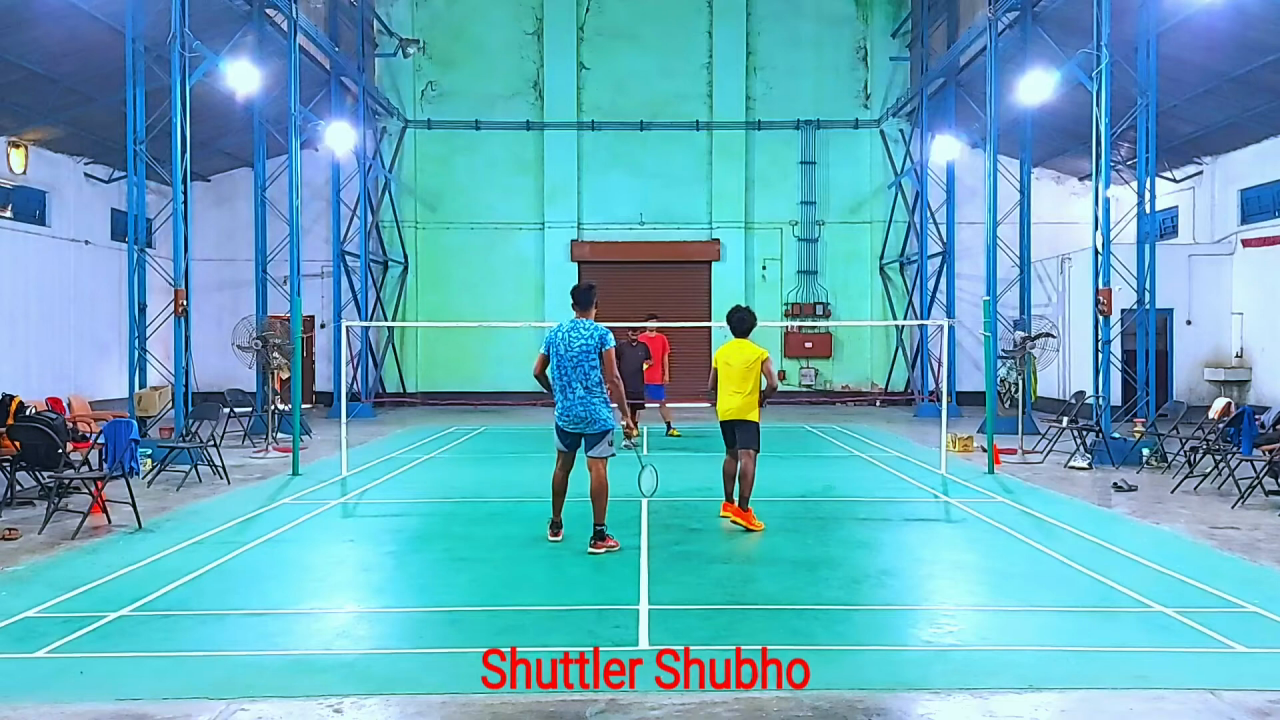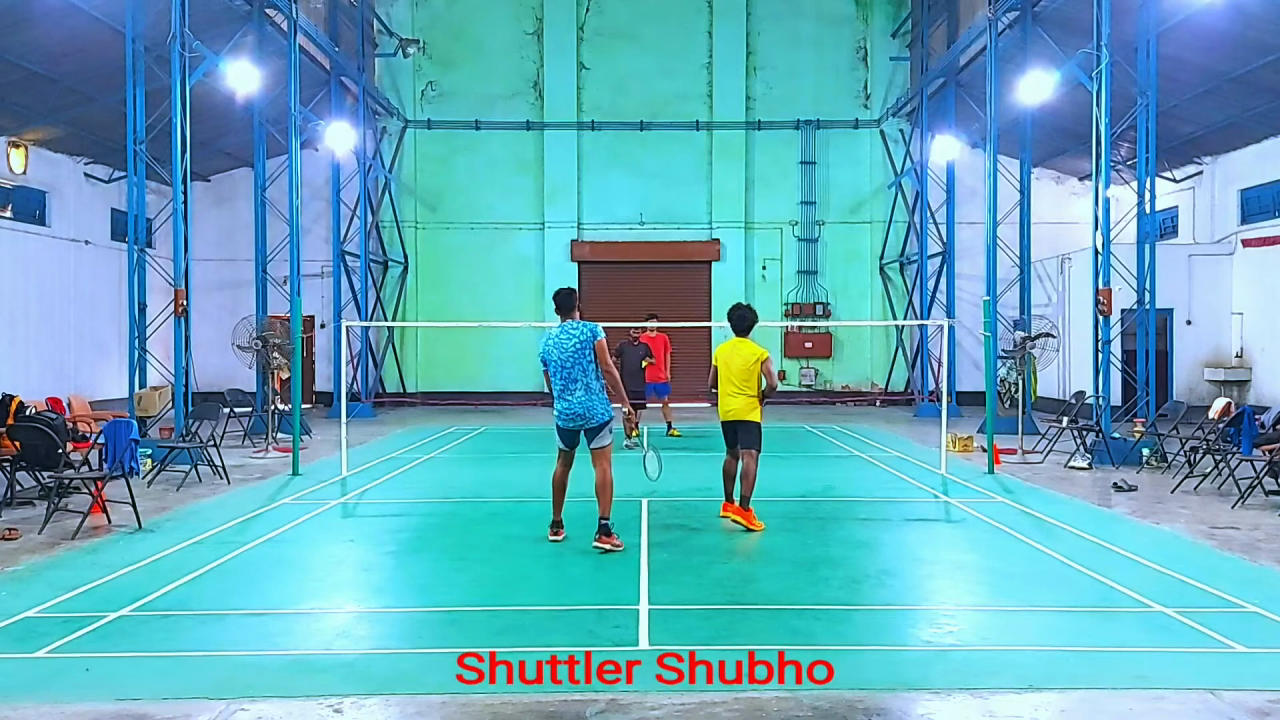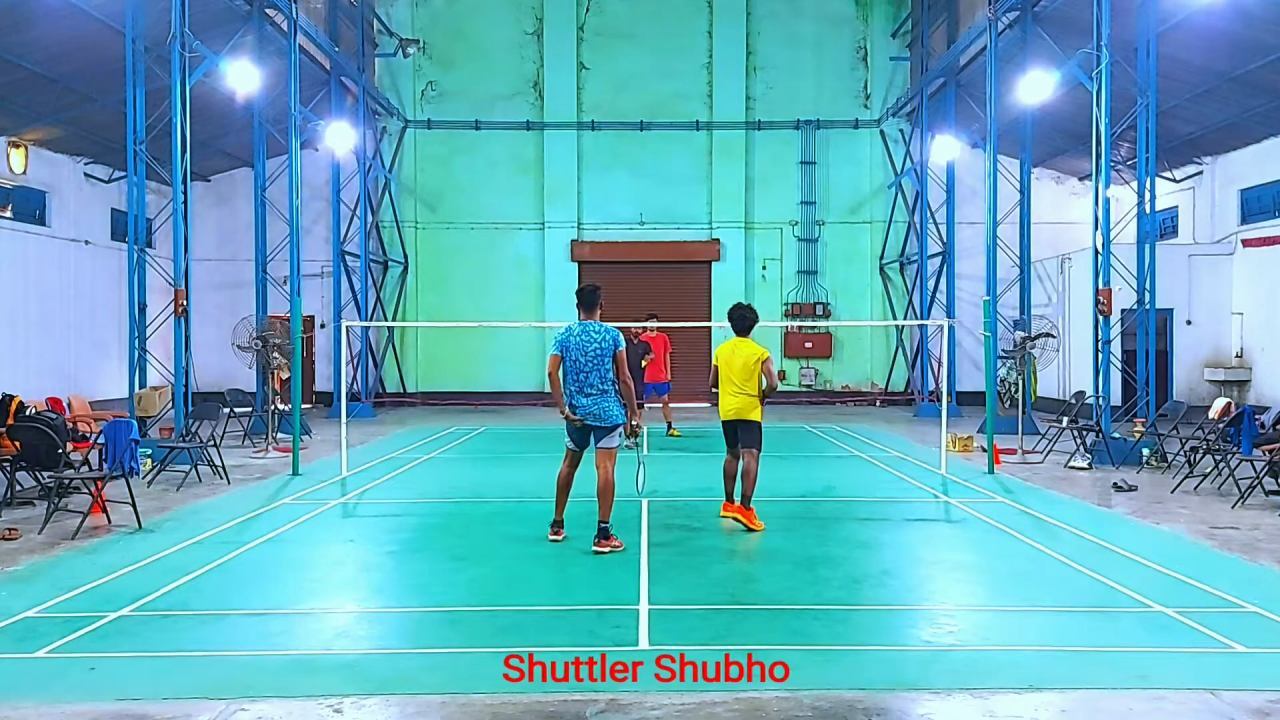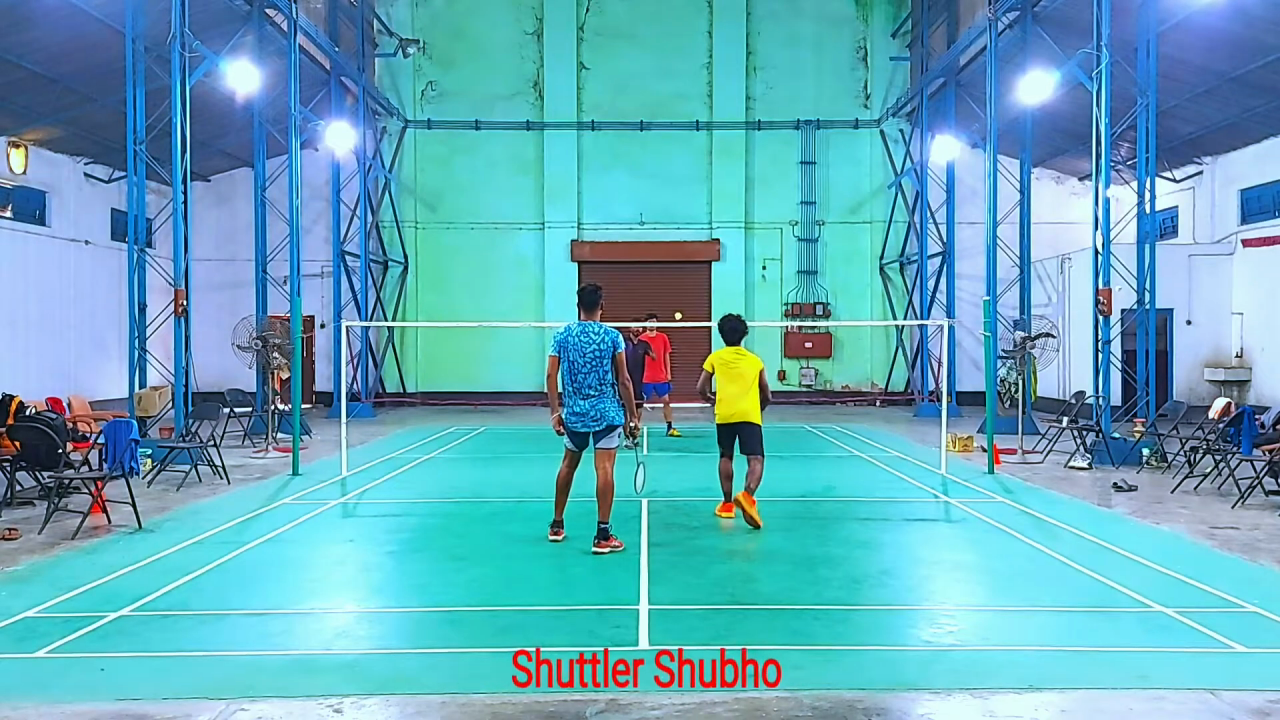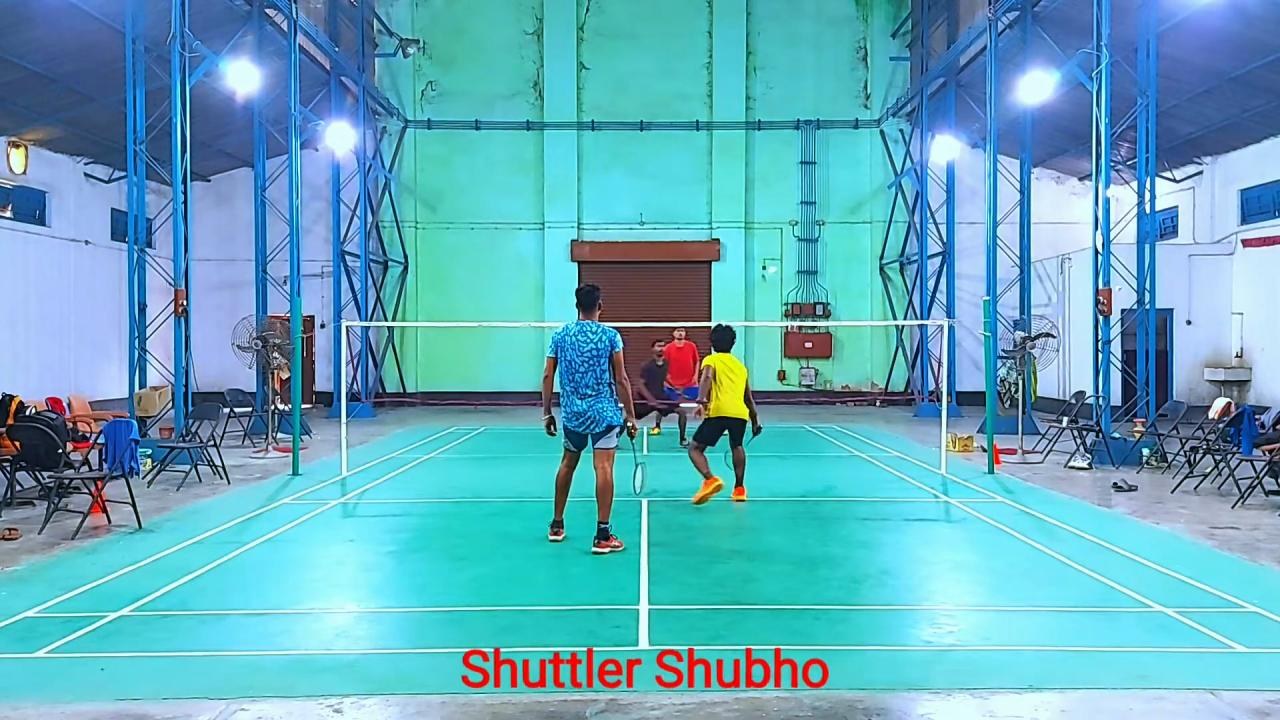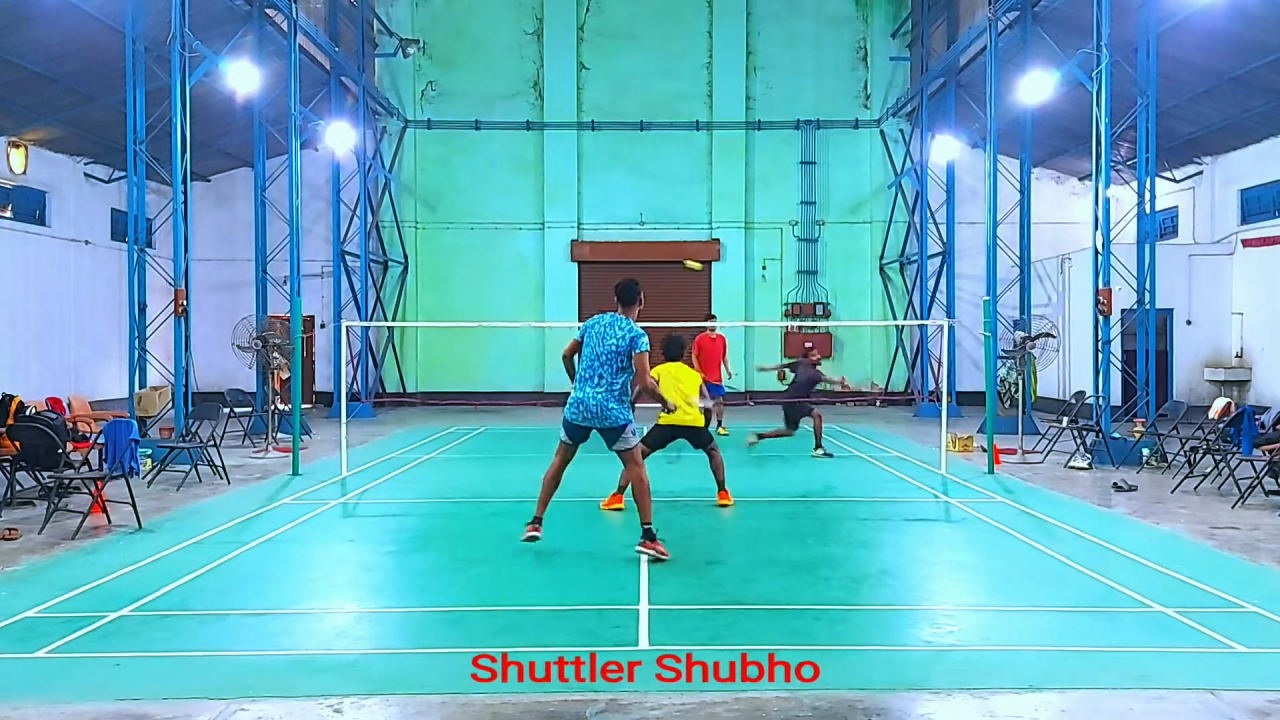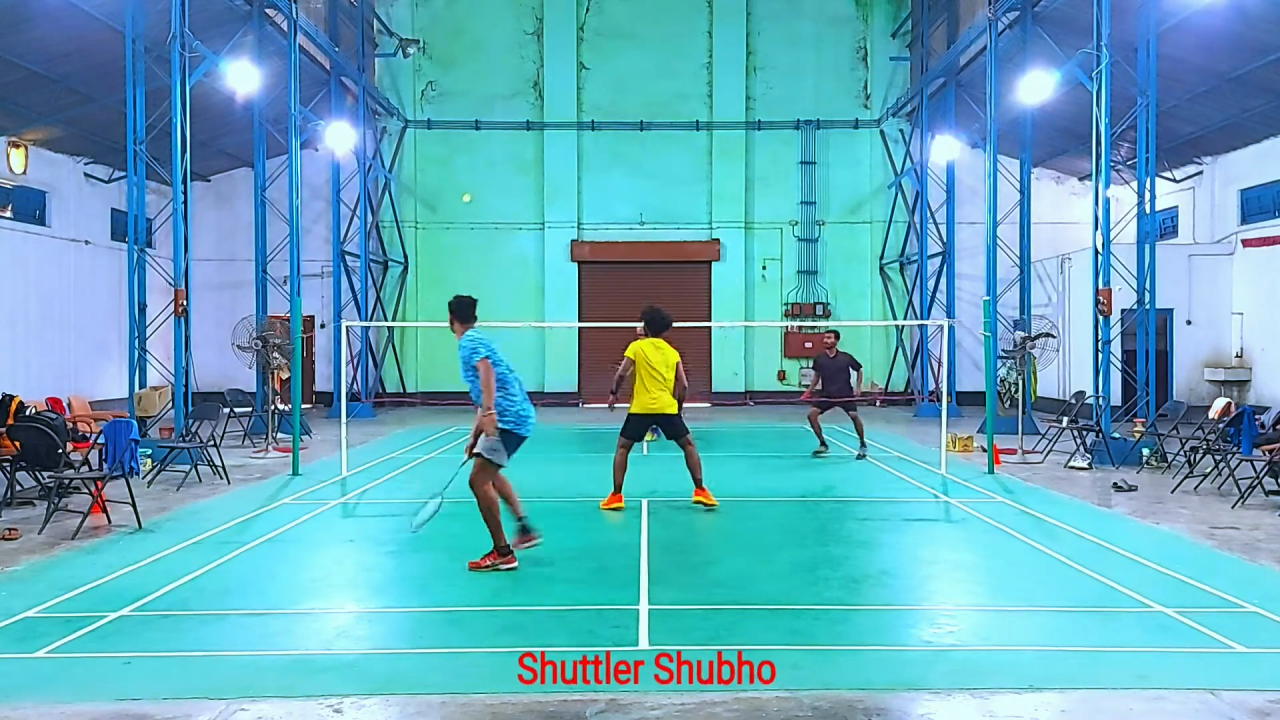
dt=0.7s
person 1, frame 1
left shoulder: (555, 333)
right shoulder: (602, 334)
left elbow: (538, 372)
right elbow: (613, 378)
right wrist: (626, 415)
left hip: (565, 413)
right hip: (596, 413)
left knee: (562, 467)
right knee: (598, 471)
left ankle: (555, 525)
right ankle: (599, 536)
person 1, frame 2
left shoulder: (546, 342)
right shoulder: (592, 330)
right elbow: (608, 368)
right wrist: (625, 403)
left hip: (564, 412)
right hip: (596, 409)
left knee: (562, 465)
right knee: (603, 467)
left ankle: (556, 526)
right ankle: (604, 531)
person 1, frame 3
left shoulder: (564, 335)
right shoulder: (613, 335)
left elbow: (552, 373)
right elbow: (624, 379)
left wrist: (563, 409)
right wrist: (633, 413)
left hip: (577, 412)
right hip: (608, 412)
left knee: (569, 465)
right knee: (605, 469)
left ankle: (557, 525)
right ankle: (603, 535)
person 1, frame 4
left shoulder: (562, 335)
right shoulder: (612, 336)
left elbow: (551, 375)
right elbow: (623, 380)
left wrist: (555, 412)
right wrist: (632, 416)
left hip: (574, 414)
right hip: (607, 413)
left knee: (568, 465)
right knee: (604, 470)
left ankle: (557, 525)
right ankle: (602, 535)
person 1, frame 5
left shoulder: (560, 335)
right shoulder: (610, 336)
left elbow: (547, 376)
right elbow: (621, 379)
left wrist: (547, 413)
right wrist: (630, 415)
left hip: (572, 413)
right hip: (604, 412)
left knee: (567, 465)
right knee: (603, 470)
left ankle: (557, 525)
right ankle: (603, 535)
person 1, frame 6
left shoulder: (595, 323)
right shoulder: (637, 334)
left elbow: (567, 356)
right elbow: (644, 382)
right wrist: (665, 402)
left hip: (579, 407)
right hip: (612, 410)
left knee: (559, 462)
right knee: (636, 469)
left ankle: (536, 522)
right ankle: (647, 537)
person 1, frame 7
left shoulder: (470, 341)
right shoulder: (476, 340)
left elbow: (487, 374)
left wrist: (488, 412)
right wrist: (476, 439)
left hip: (508, 418)
right hip: (518, 417)
left knee: (479, 481)
right knee: (491, 475)
left ankle: (503, 553)
right ankle: (524, 529)
person 2, frame 1
left shoulder: (720, 352)
right shoulder: (759, 353)
left elbow: (711, 386)
right elbow: (773, 384)
right wrist: (762, 398)
left hip: (724, 411)
right hip: (746, 411)
left knee: (731, 455)
right knee: (747, 457)
left ankle: (728, 504)
right ankle: (743, 510)
person 2, frame 2
left shoulder: (720, 350)
right shoulder: (759, 353)
left elbow: (712, 384)
right elbow: (772, 384)
right wrist: (762, 397)
left hip: (727, 411)
right hip: (749, 411)
left knee: (732, 455)
right knee: (750, 457)
left ankle: (729, 504)
right ankle: (744, 510)
person 2, frame 3
left shoulder: (721, 350)
right shoulder: (760, 352)
left elbow: (713, 382)
right elbow: (772, 384)
right wrist: (762, 396)
left hip: (727, 411)
right hip: (749, 411)
left knee: (732, 454)
right knee: (750, 456)
left ankle: (729, 504)
right ankle: (745, 508)
person 2, frame 4
left shoulder: (715, 358)
right shoulder: (755, 360)
left elbow: (701, 389)
right elbow: (767, 398)
left wrist: (710, 398)
left hip: (725, 417)
right hip: (751, 416)
left knee: (726, 457)
right knee: (755, 461)
left ankle: (727, 504)
right ankle: (746, 497)
person 2, frame 5
left shoulder: (711, 360)
right shoulder: (740, 366)
left elbow: (706, 378)
right elbow: (749, 398)
left wrist: (701, 402)
right wrist: (755, 421)
left hip: (719, 413)
right hip: (740, 414)
left knee: (695, 449)
right knee: (737, 447)
left ankle: (710, 480)
right ankle: (739, 488)
person 2, frame 6
left shoulder: (660, 370)
right shoulder: (695, 375)
right wrist: (703, 426)
left hip: (668, 422)
right hip: (694, 422)
right knee: (713, 451)
left ankle: (618, 497)
right ankle: (723, 493)
person 2, frame 7
left shoulder: (636, 347)
right shoulder: (673, 352)
left elbow: (622, 374)
right elbow: (683, 386)
left wrist: (614, 393)
right wrist: (679, 409)
left hip: (641, 409)
right hip: (668, 409)
left knee: (622, 448)
right knee: (689, 446)
left ankle: (616, 496)
right ankle: (700, 490)
